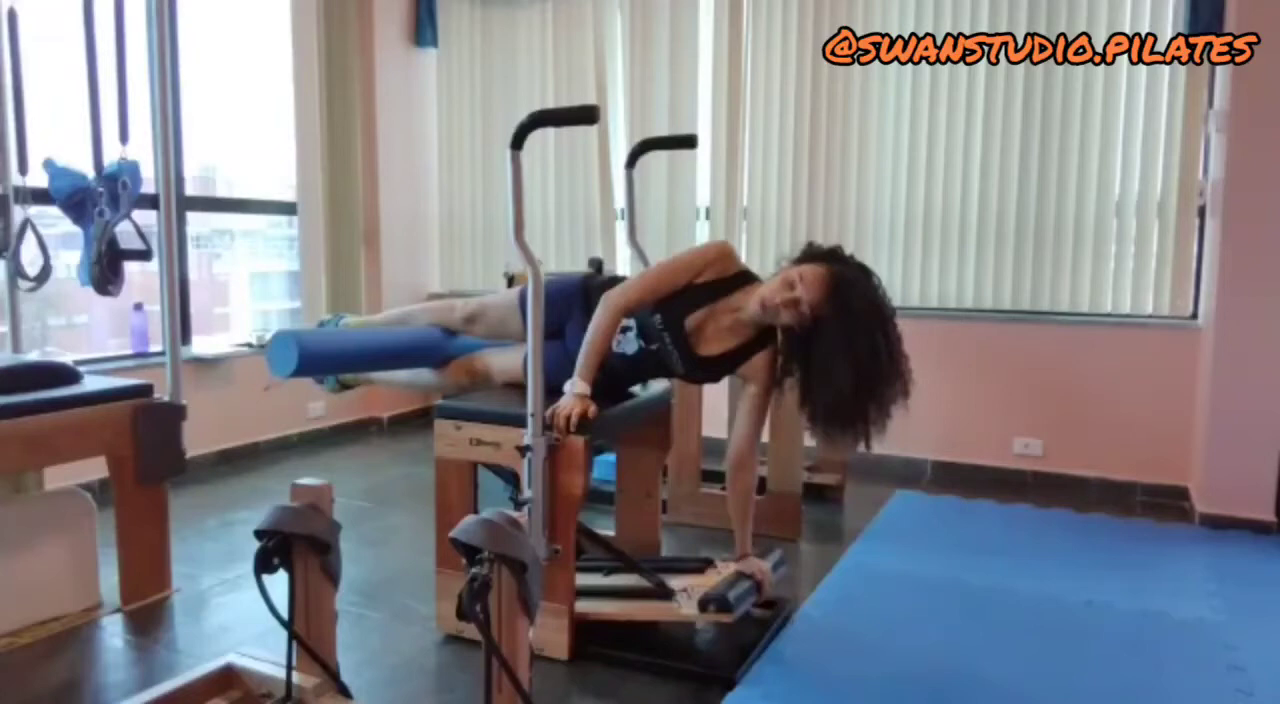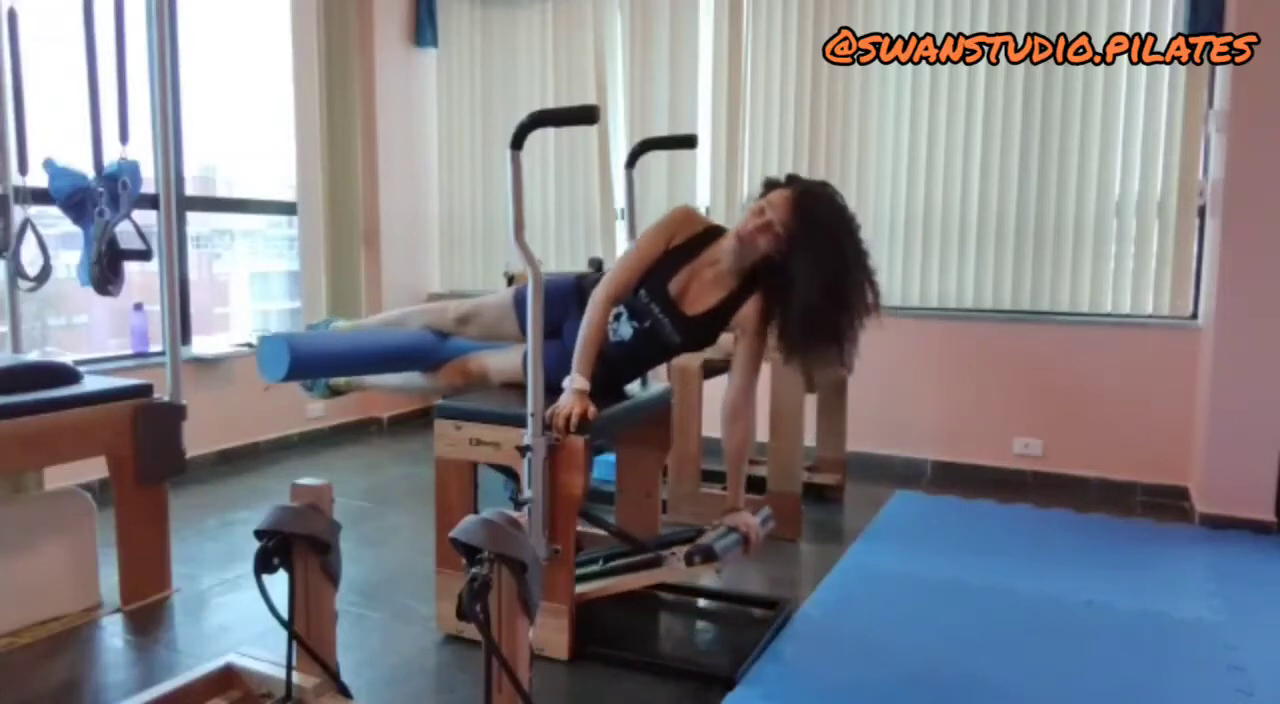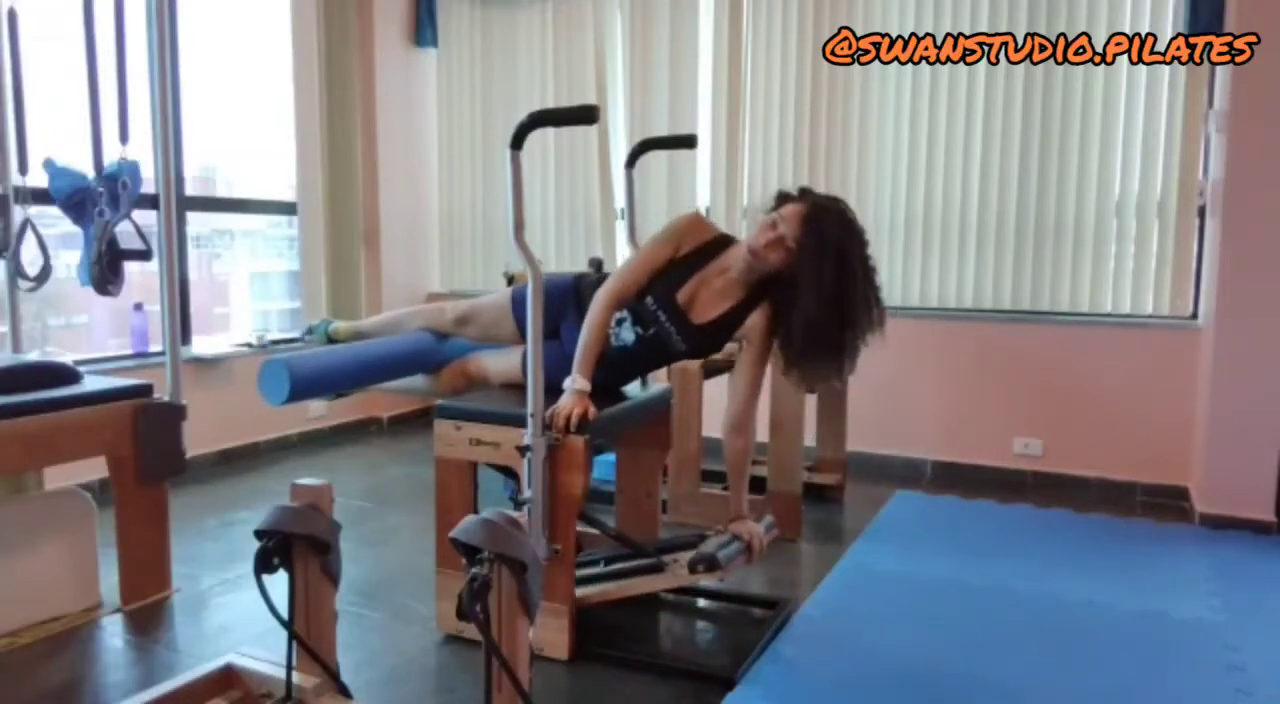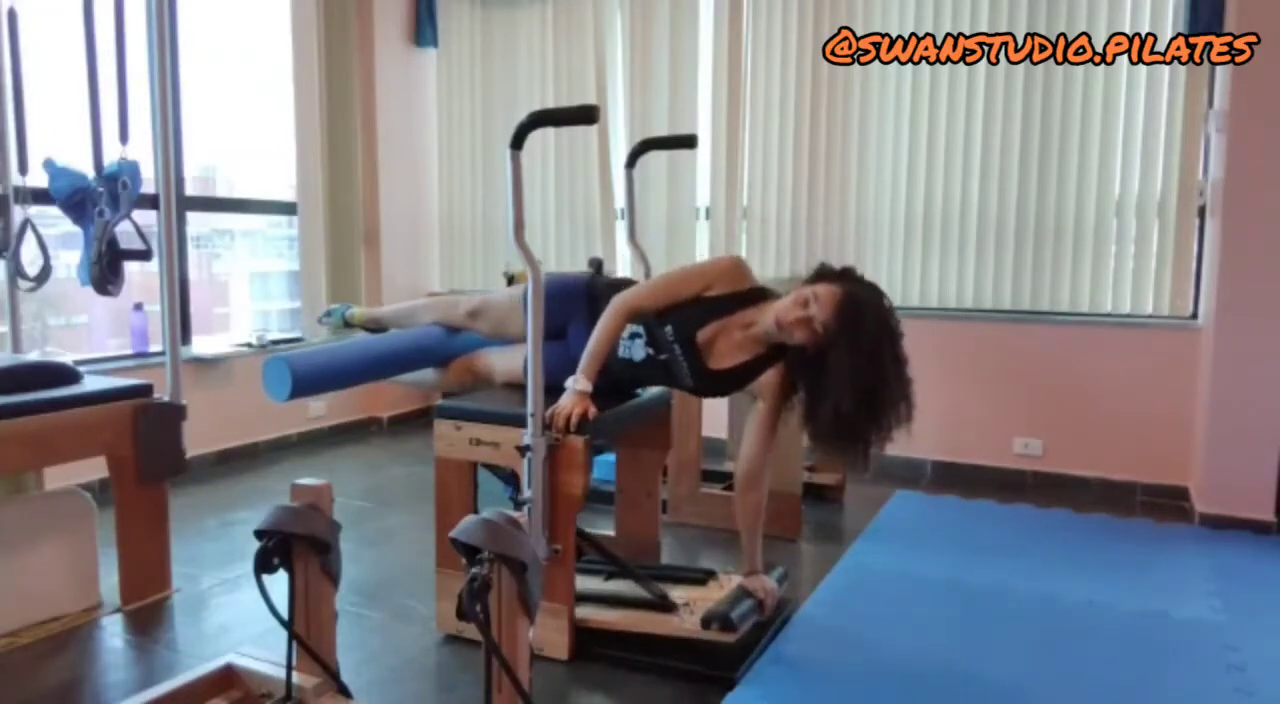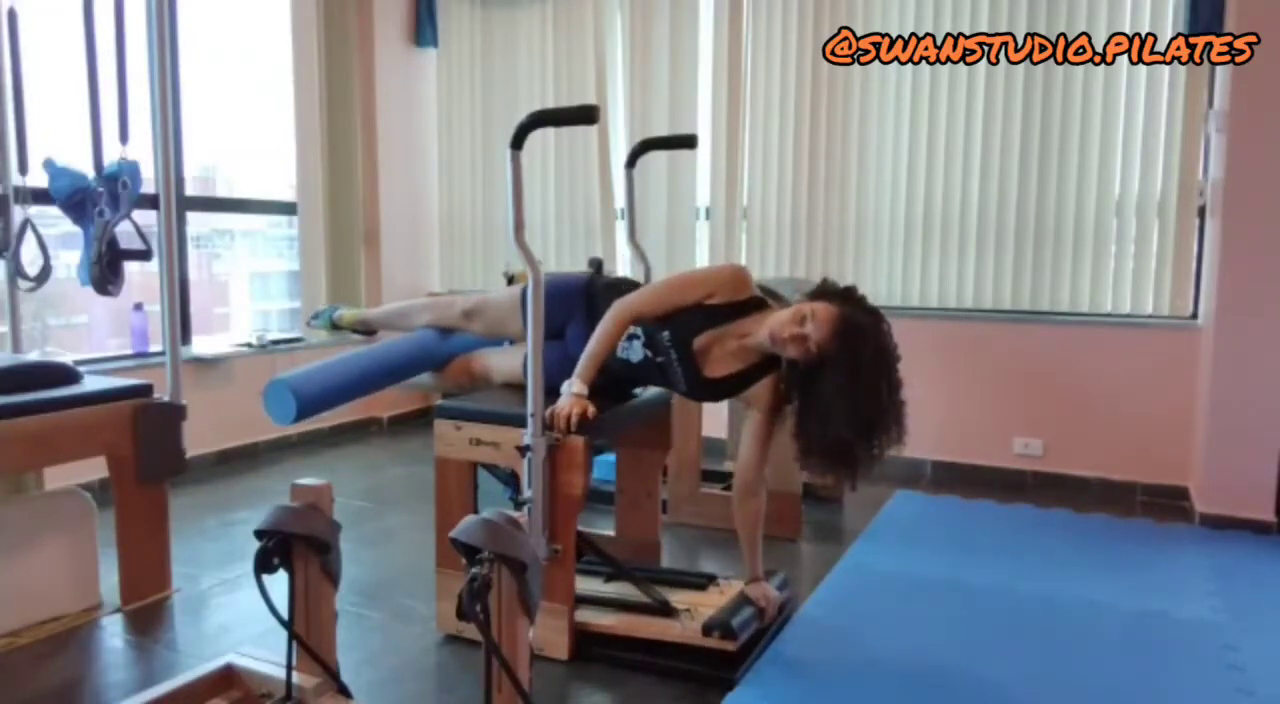
dt=0.7s
person 1, frame 1
left shoulder: (762, 361)
right shoulder: (718, 262)
left elbow: (742, 456)
right elbow: (615, 300)
left wrist: (744, 551)
right wrist: (574, 389)
left hip: (607, 370)
right hip: (583, 306)
left knee: (467, 372)
right knee: (463, 315)
left ankle: (352, 374)
right ankle: (351, 328)
person 1, frame 2
left shoulder: (750, 309)
right shoulder: (685, 224)
left elbow: (738, 408)
right elbow: (605, 294)
left wrist: (735, 503)
right wrist: (574, 384)
left hip: (603, 366)
right hip: (574, 305)
left knee: (465, 371)
right knee: (456, 318)
left ankle: (344, 381)
right ankle: (341, 333)
person 1, frame 3
left shoulder: (757, 319)
right shoulder: (695, 231)
left elbow: (739, 423)
right elbow: (610, 295)
left wrist: (739, 513)
right wrist: (576, 385)
left hip: (601, 364)
right hip: (576, 304)
left knee: (464, 374)
right knee: (456, 317)
right ankle: (344, 331)
person 1, frame 4
left shoulder: (772, 376)
right shoulder: (731, 277)
left elbow: (751, 475)
right elbow: (624, 303)
left wrist: (752, 568)
right wrist: (577, 384)
left hip: (611, 371)
right hip: (591, 308)
left knee: (474, 369)
right knee: (468, 312)
right ankle: (365, 317)
person 1, frame 5
left shoulder: (764, 388)
right shoulder: (732, 286)
left elbow: (748, 484)
right elbow: (624, 308)
left wrist: (755, 576)
right wrist: (577, 386)
left hip: (607, 369)
right hip: (586, 306)
left knee: (467, 371)
right knee: (463, 312)
right ankle: (357, 317)
